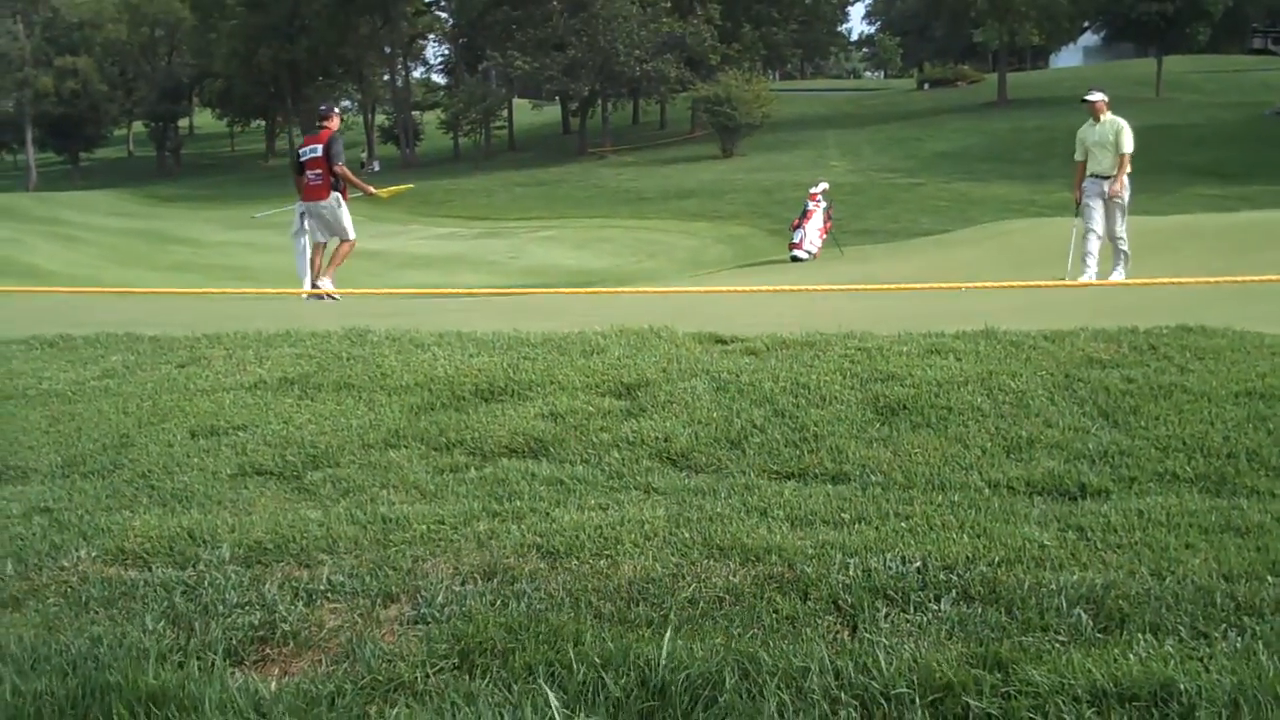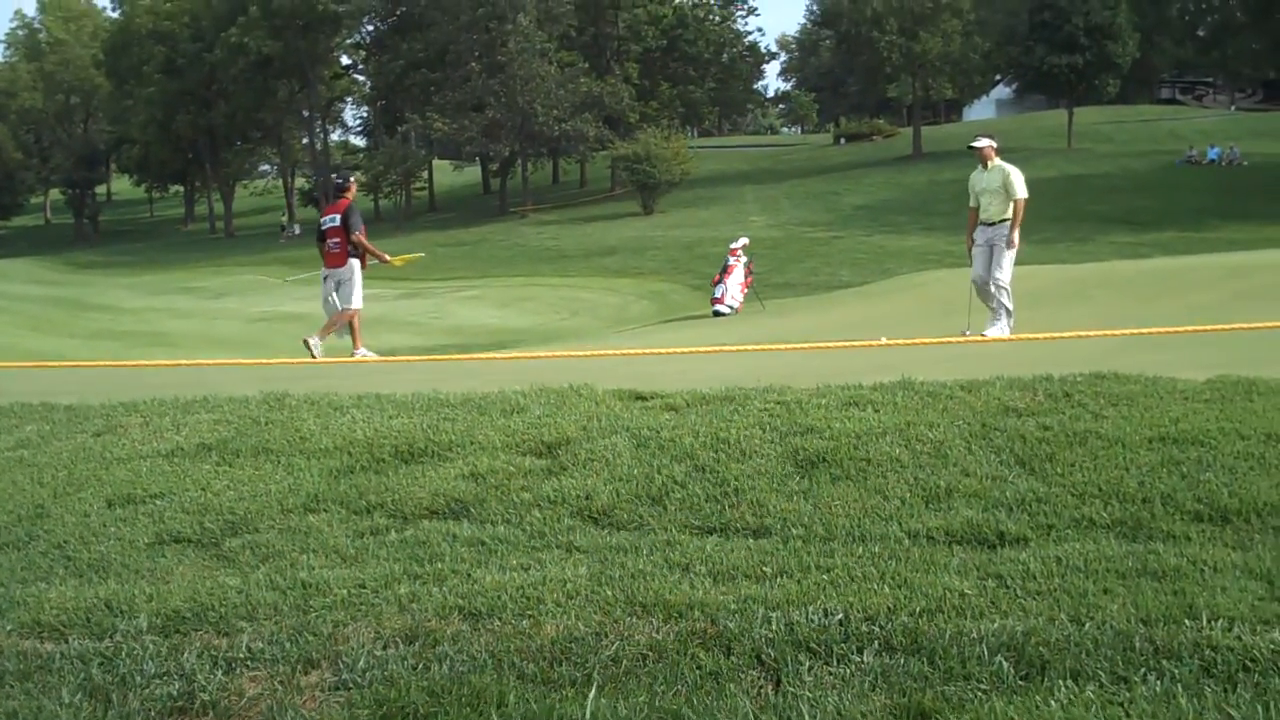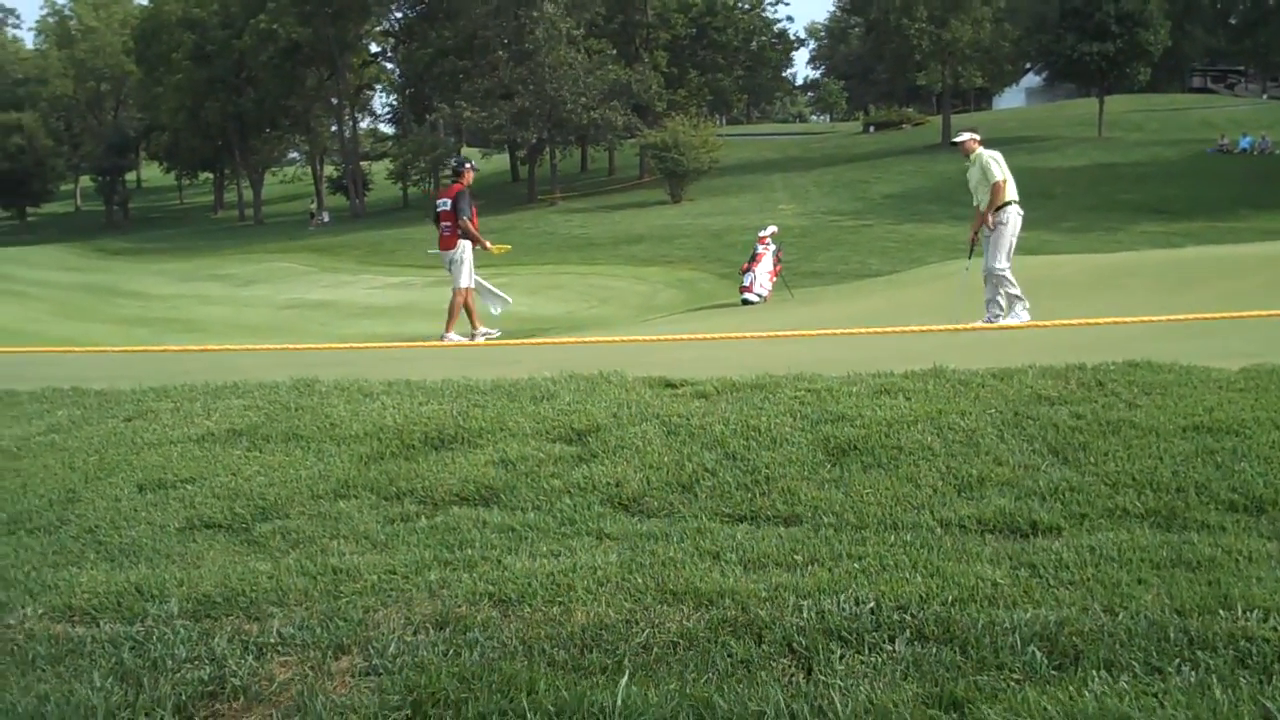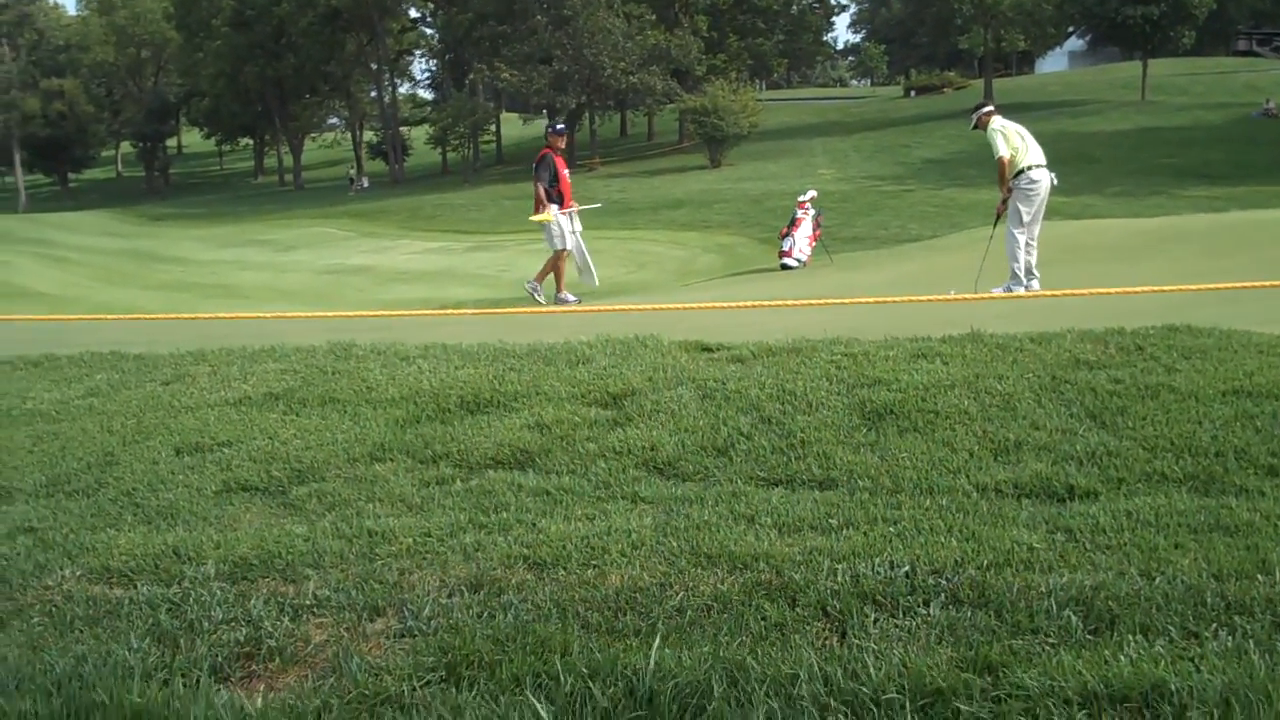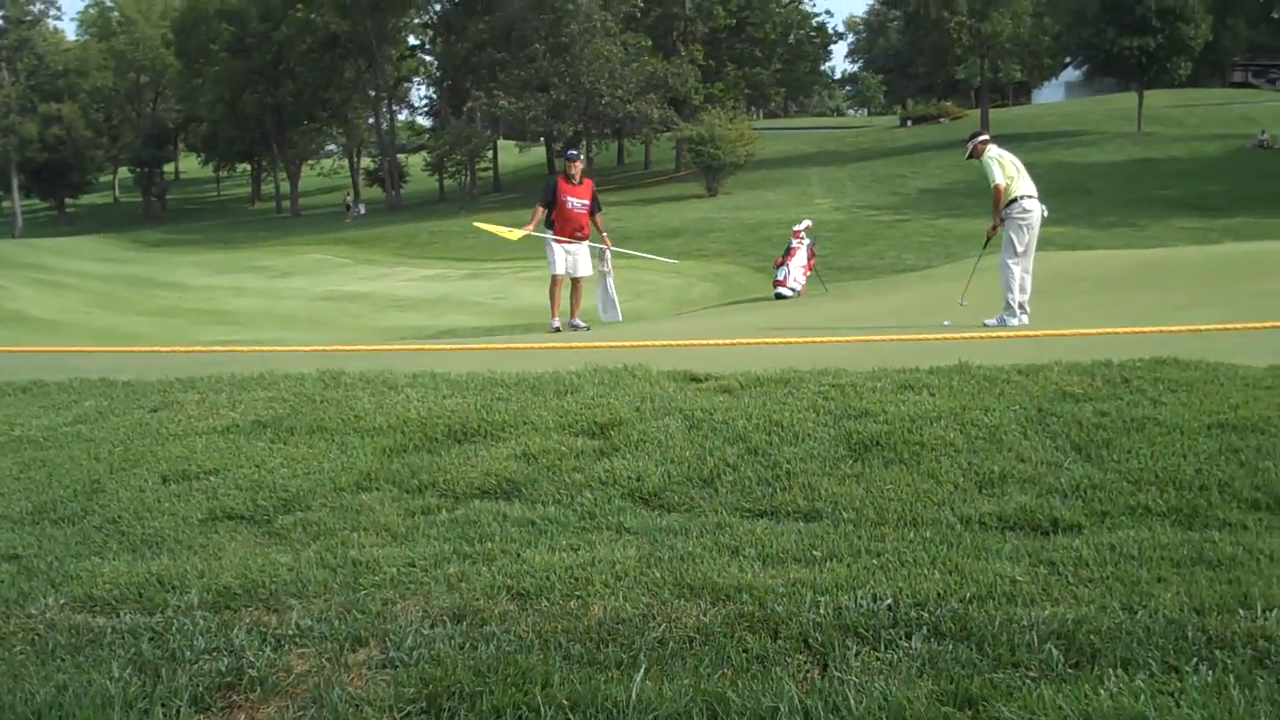
dt=1s
person 1, frame 1
left shoulder: (1119, 125)
right shoulder: (1083, 131)
left elbow: (1125, 156)
left wrist: (1117, 182)
right wrist: (1077, 188)
left hip: (1116, 182)
right hip: (1092, 183)
left knee: (1116, 231)
right knee: (1092, 228)
left ankle: (1120, 269)
right ankle: (1089, 273)
person 1, frame 2
left shoulder: (1007, 171)
right shoulder: (974, 177)
left elbow: (1019, 202)
left wrist: (1014, 231)
right wrist: (969, 235)
left hip: (1004, 228)
right hip: (983, 229)
left knee: (1000, 278)
right knee: (978, 277)
left ankle: (1002, 324)
right ankle: (996, 312)
person 1, frame 3
left shoulder: (987, 156)
right shoulder: (971, 170)
left elbow: (999, 184)
left wrist: (989, 213)
right wrist: (975, 230)
left hip: (1006, 214)
right hip: (991, 219)
left knee: (998, 266)
right knee: (989, 270)
left ankle: (1020, 308)
right ankle: (995, 316)
person 1, frame 4
left shoulder: (994, 128)
right shoulder: (1009, 125)
left elbow: (1003, 160)
left wrist: (1002, 187)
right wrist: (1006, 198)
left hip: (1028, 180)
right hip: (1042, 176)
left knee: (1016, 232)
right knee: (1029, 234)
left ankle: (1017, 284)
right ankle: (1031, 279)
person 1, frame 5
left shoulder: (989, 156)
right shoulder: (1003, 155)
left elbow: (999, 188)
left wrist: (996, 214)
right wrist: (997, 222)
left hip: (1020, 210)
right hip: (1033, 208)
left knee: (1010, 262)
right knee: (1023, 264)
left ankle: (1010, 315)
right ankle: (1021, 312)
person 2, frame 1
left shoulder: (305, 142)
right shoulder: (333, 137)
left elbow: (298, 175)
right elbow: (338, 168)
left wrist: (302, 196)
right wrist: (363, 187)
left hip: (310, 200)
right hip: (329, 198)
left knee: (318, 244)
right knee: (348, 240)
left ankle: (314, 288)
right ankle: (324, 279)
person 2, frame 2
left shoulder: (326, 211)
right shoulder: (349, 207)
left elbow: (320, 243)
right elbow: (356, 237)
left wrist: (328, 263)
right wrist: (379, 255)
left hip: (332, 266)
right hip: (348, 264)
left knee: (354, 309)
right knee: (349, 311)
left ankle: (358, 349)
right ankle: (316, 339)
person 2, frame 3
left shoulder: (442, 193)
right shoulder: (462, 192)
left elbow: (437, 222)
right elbow: (463, 222)
right wrist: (482, 241)
left hip: (445, 247)
right hip: (460, 246)
left knee: (466, 289)
right knee: (460, 291)
left ankle: (477, 329)
right ankle: (449, 334)
person 2, frame 4
left shoulder: (557, 155)
right shoulder: (547, 157)
right elbow: (539, 185)
left wrist: (569, 201)
right wrist: (546, 205)
left hip: (560, 210)
right hip: (552, 211)
left knee: (564, 251)
right knee: (561, 251)
left ankle: (535, 283)
right ankle: (561, 293)
person 2, frame 5
left shoulder: (589, 185)
right shoulder: (555, 182)
left elbow: (594, 214)
right elbow: (541, 205)
left wrist: (603, 235)
right wrist: (532, 224)
left hip: (579, 240)
right hip: (556, 238)
left knee: (578, 280)
right knee: (557, 278)
left ankle: (575, 319)
right ankle: (555, 319)
